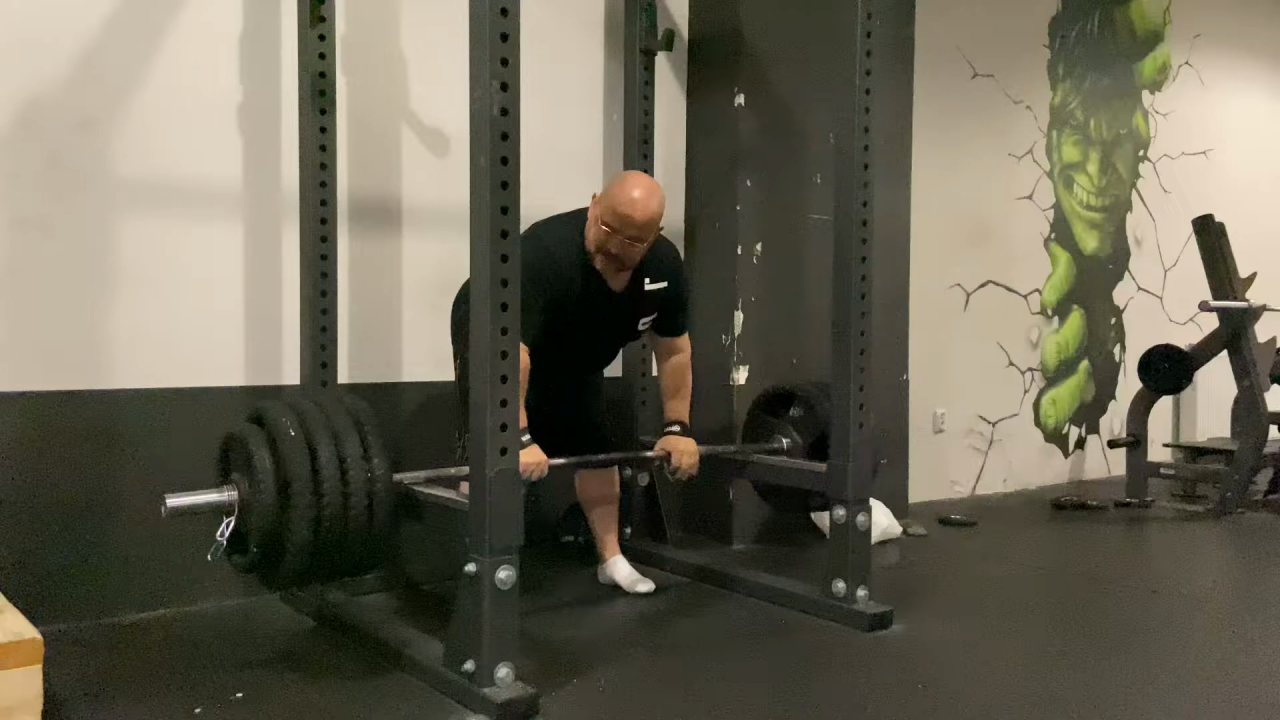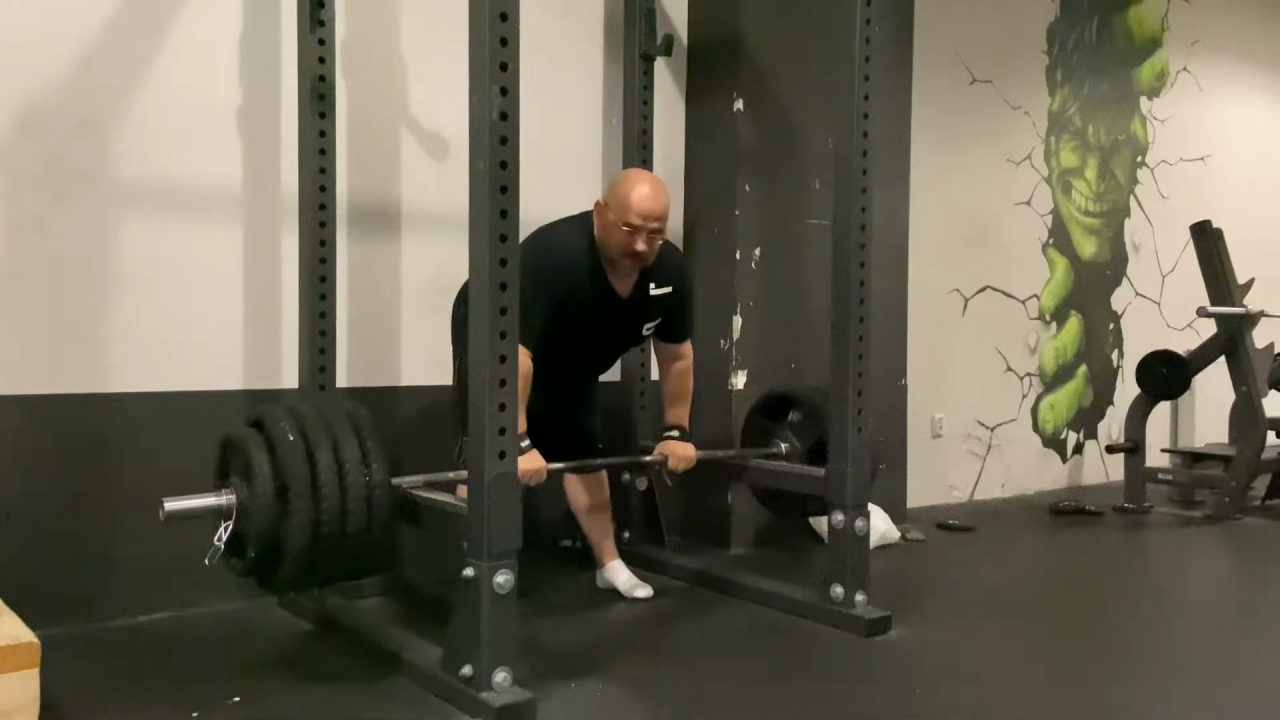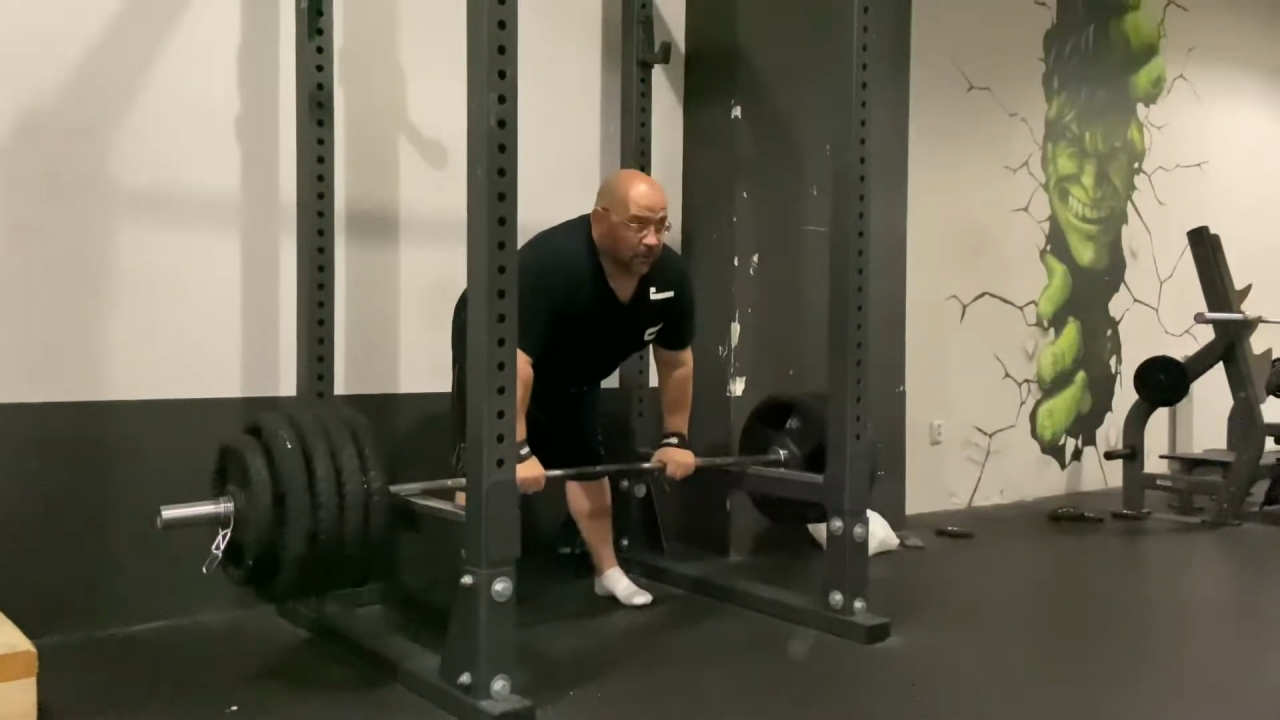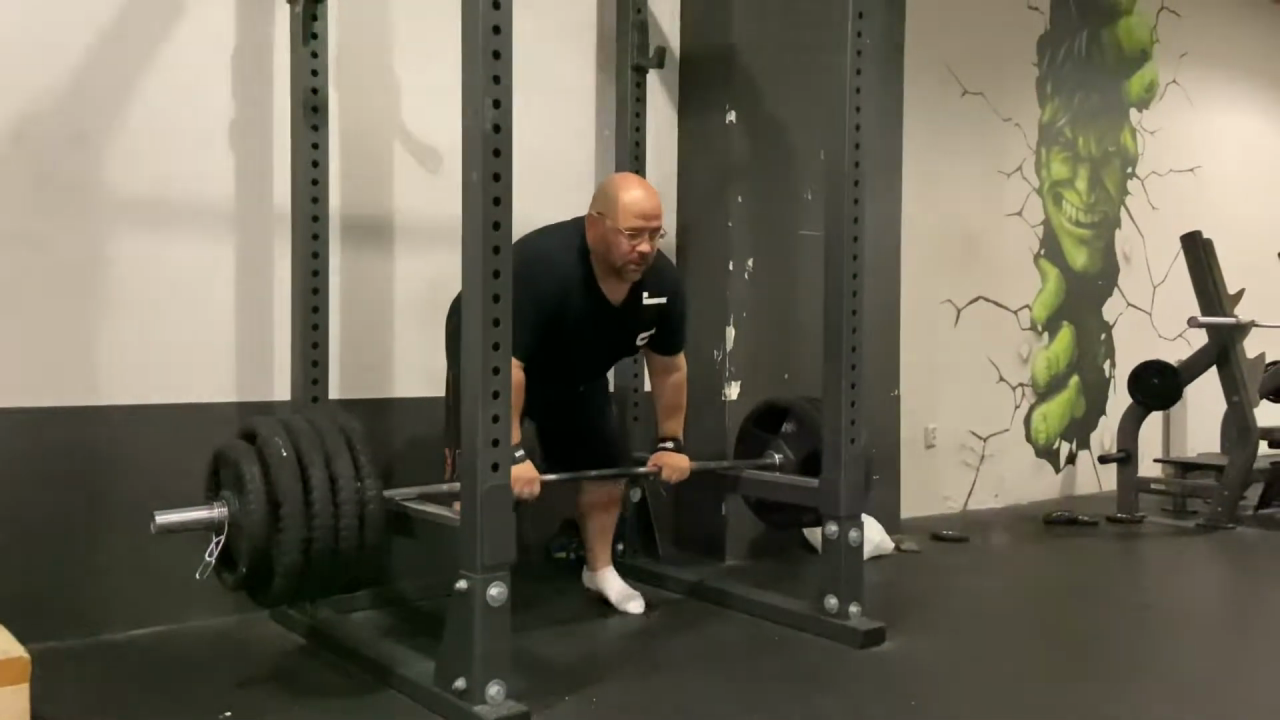
dt=0.5s
person 1, frame 1
left shoulder: (664, 264)
right shoulder: (546, 250)
left elbow: (674, 350)
left wrist: (677, 428)
right wrist: (518, 437)
left hip: (573, 358)
left knee: (595, 446)
left ankle: (611, 559)
person 1, frame 2
left shoulder: (669, 270)
right shoulder: (553, 254)
left elbow: (676, 355)
right elbow: (514, 354)
left wrist: (676, 432)
right wrist: (518, 442)
left hip: (570, 361)
left knee: (584, 453)
left ankle: (609, 564)
person 1, frame 3
left shoulder: (670, 275)
right shoulder: (552, 261)
left elbow: (676, 362)
right elbow: (513, 361)
left wrist: (675, 439)
right wrist: (517, 451)
left hip: (572, 370)
left knee: (587, 462)
left ankle: (608, 572)
person 1, frame 4
left shoulder: (661, 279)
right shoulder: (542, 262)
left elbow: (669, 367)
right elbow: (504, 366)
left wrist: (670, 443)
right wrist: (512, 455)
left hip: (576, 370)
left knee: (606, 459)
left ankle: (600, 569)
